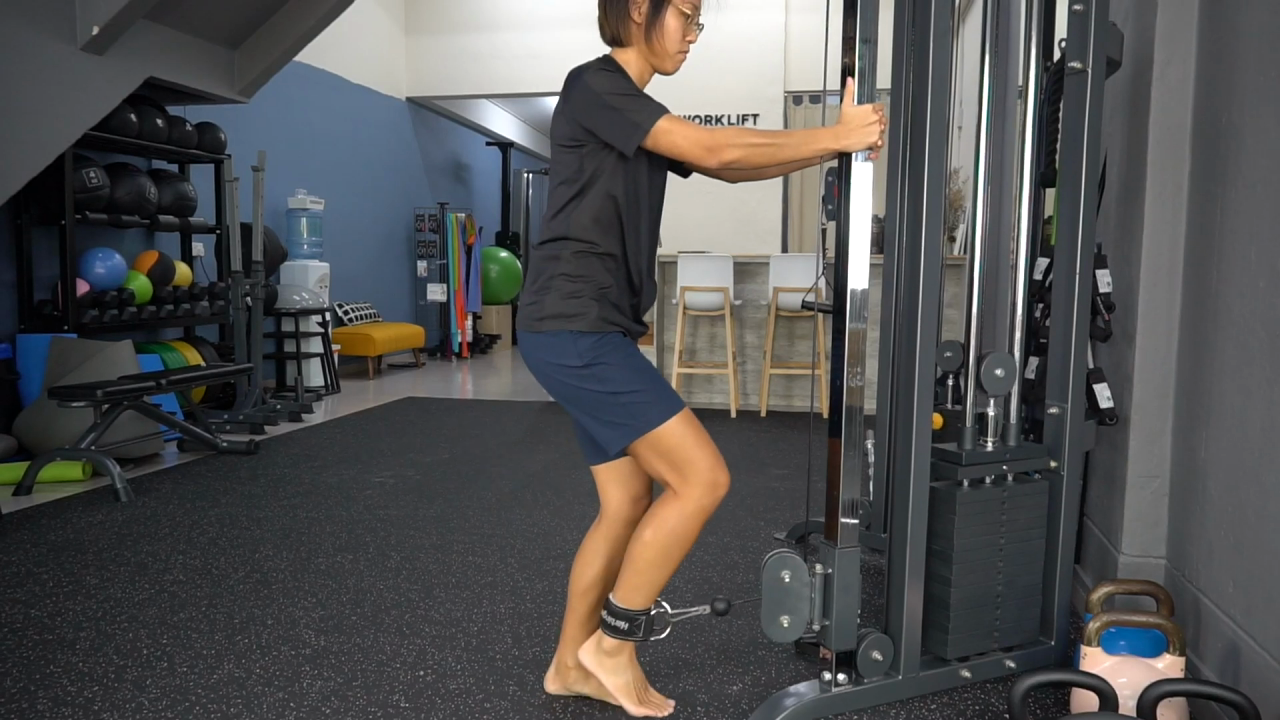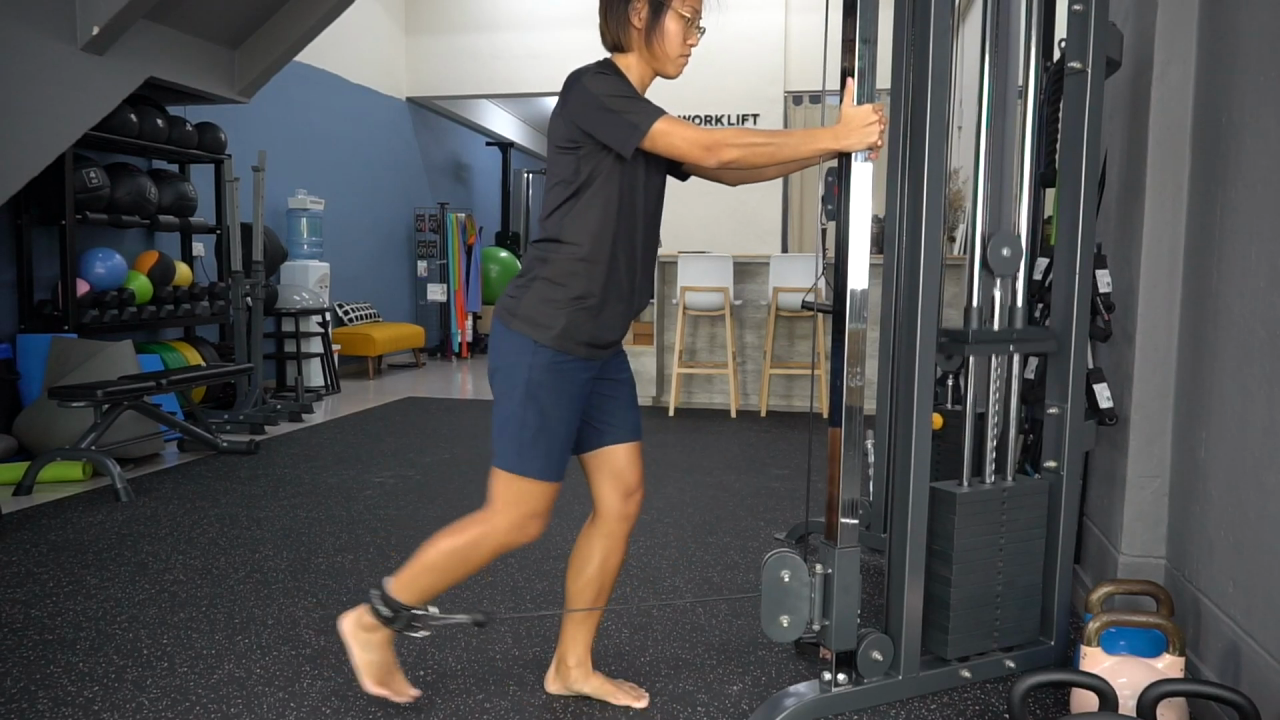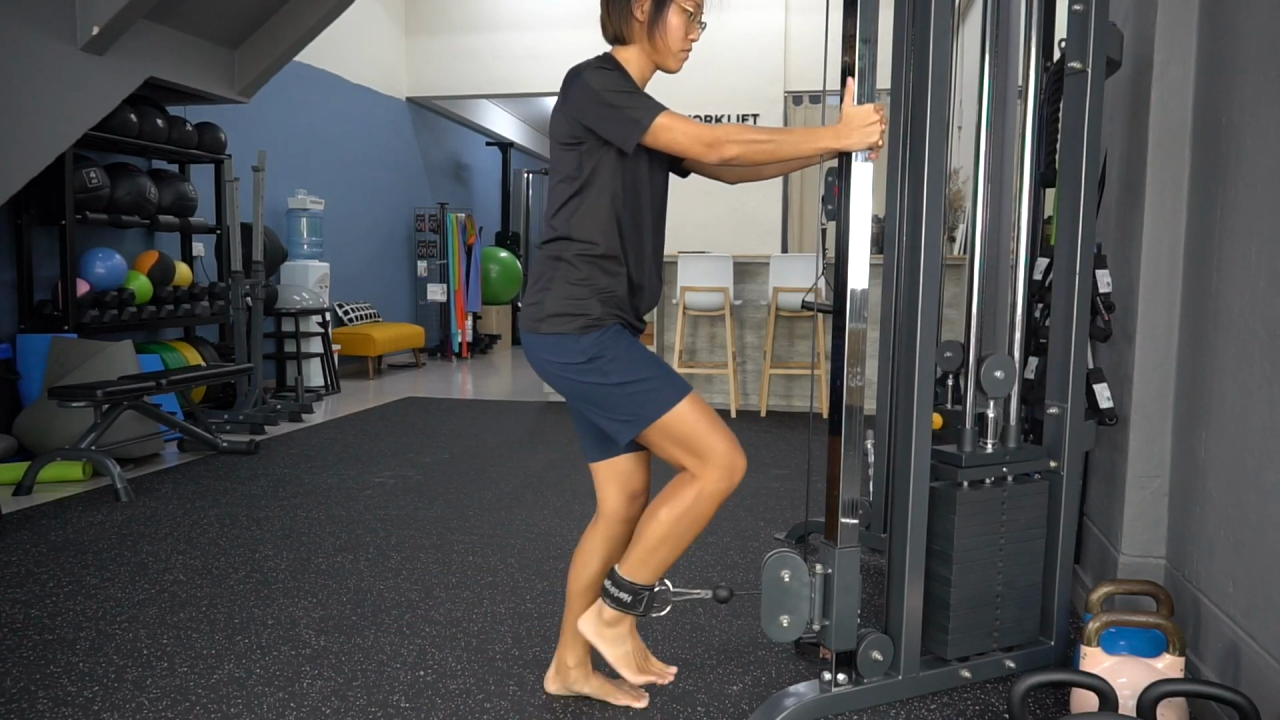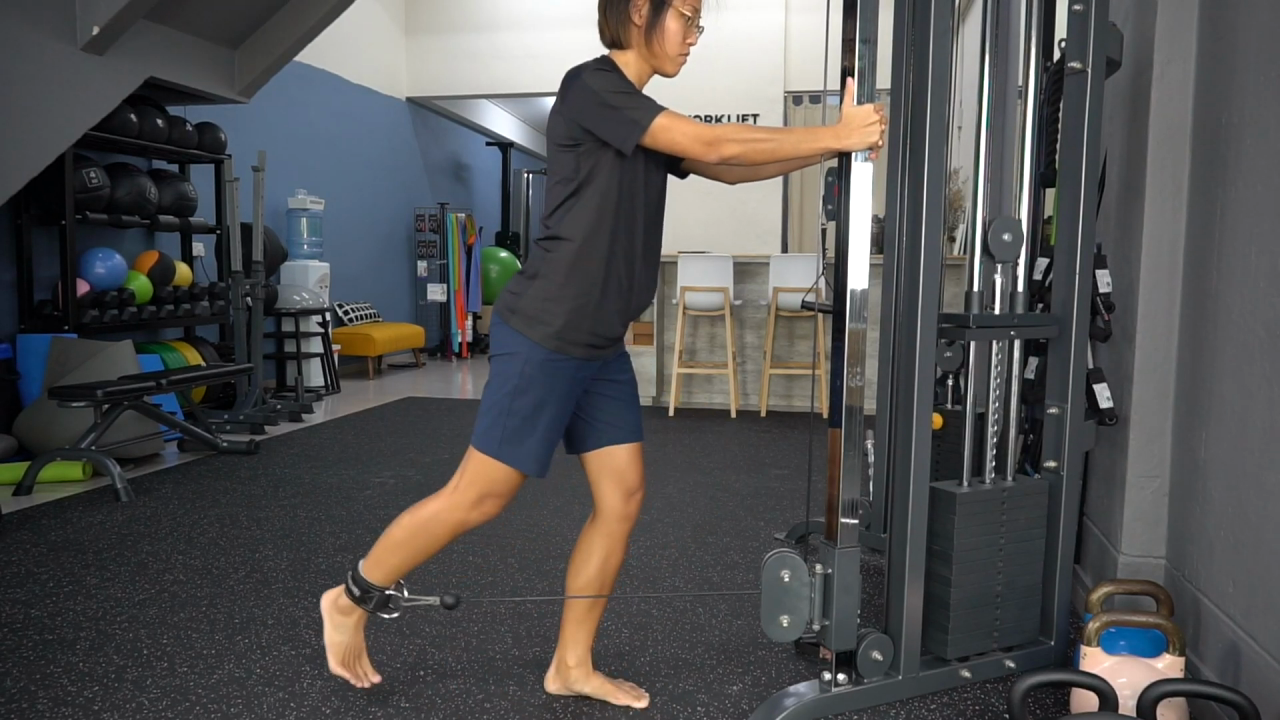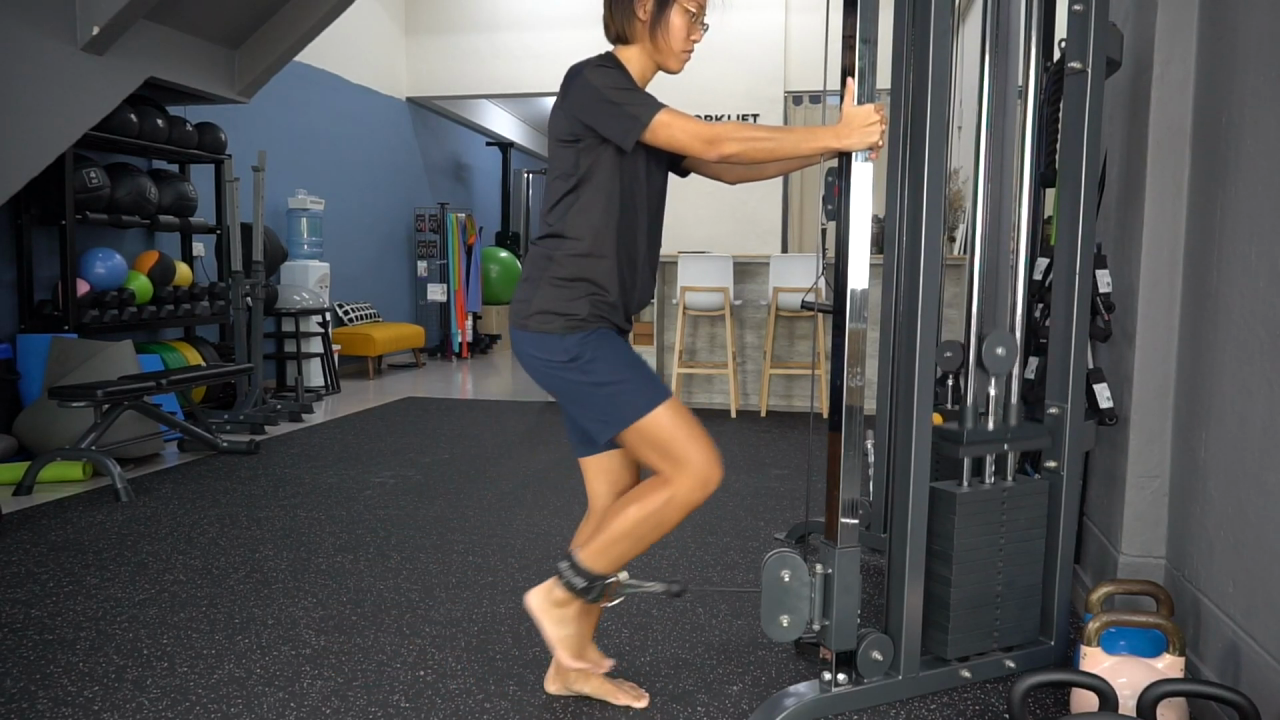
dt=1s
person 1, frame 1
left shoulder: (637, 113)
right shoulder: (593, 86)
left elbow: (726, 168)
right elbow: (713, 150)
left wrist: (834, 141)
right wrist: (835, 136)
left hip: (598, 331)
right hip: (573, 329)
left knee: (629, 502)
right knee: (701, 480)
left ankle: (573, 663)
right ankle: (615, 642)
person 1, frame 2
left shoulder: (642, 120)
right shoulder: (593, 90)
left elbow: (727, 170)
right elbow: (712, 149)
left wrist: (829, 144)
right wrist: (833, 137)
left hip: (596, 343)
right hip: (544, 337)
left knee: (621, 499)
right knee: (515, 520)
left ankle: (573, 666)
right ankle: (374, 619)
person 1, frame 3
left shoulder: (641, 114)
right shoulder: (593, 84)
left elbow: (727, 168)
right elbow: (713, 147)
left wrist: (836, 140)
right wrist: (835, 136)
left hip: (599, 330)
right hip: (575, 326)
left knee: (627, 498)
right knee: (719, 464)
left ankle: (572, 665)
right ankle: (612, 612)
person 1, frame 4
left shoulder: (643, 118)
right shoulder: (591, 87)
left elbow: (724, 168)
right elbow: (712, 145)
left wrist: (831, 143)
right wrist: (833, 136)
left hip: (598, 342)
right hip: (545, 334)
left knee: (623, 498)
right knee: (479, 498)
left ankle: (572, 665)
right ankle: (350, 601)
person 1, frame 5
left shoulder: (644, 115)
right shoulder: (593, 82)
left elbow: (726, 168)
right elbow: (711, 144)
left wrist: (833, 142)
right wrist: (834, 136)
left hip: (592, 329)
right hip: (563, 326)
left knee: (617, 498)
right knee: (694, 470)
left ankle: (571, 666)
right ankle: (561, 592)
